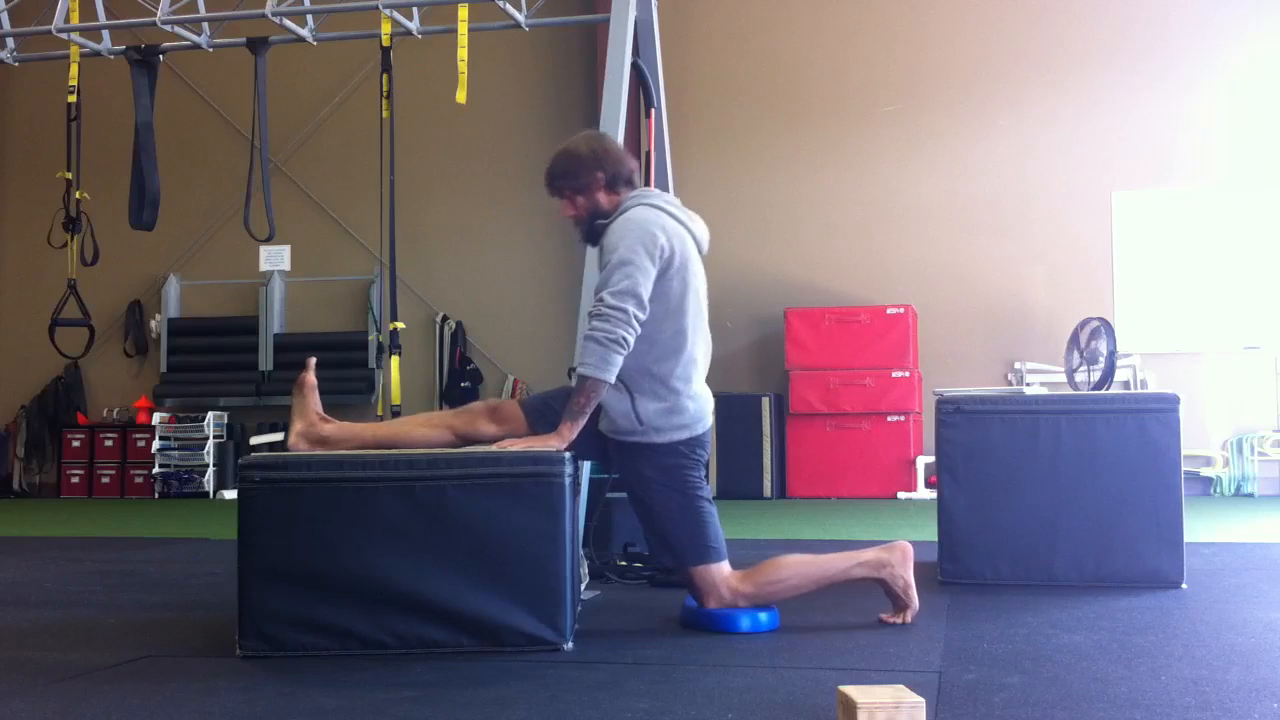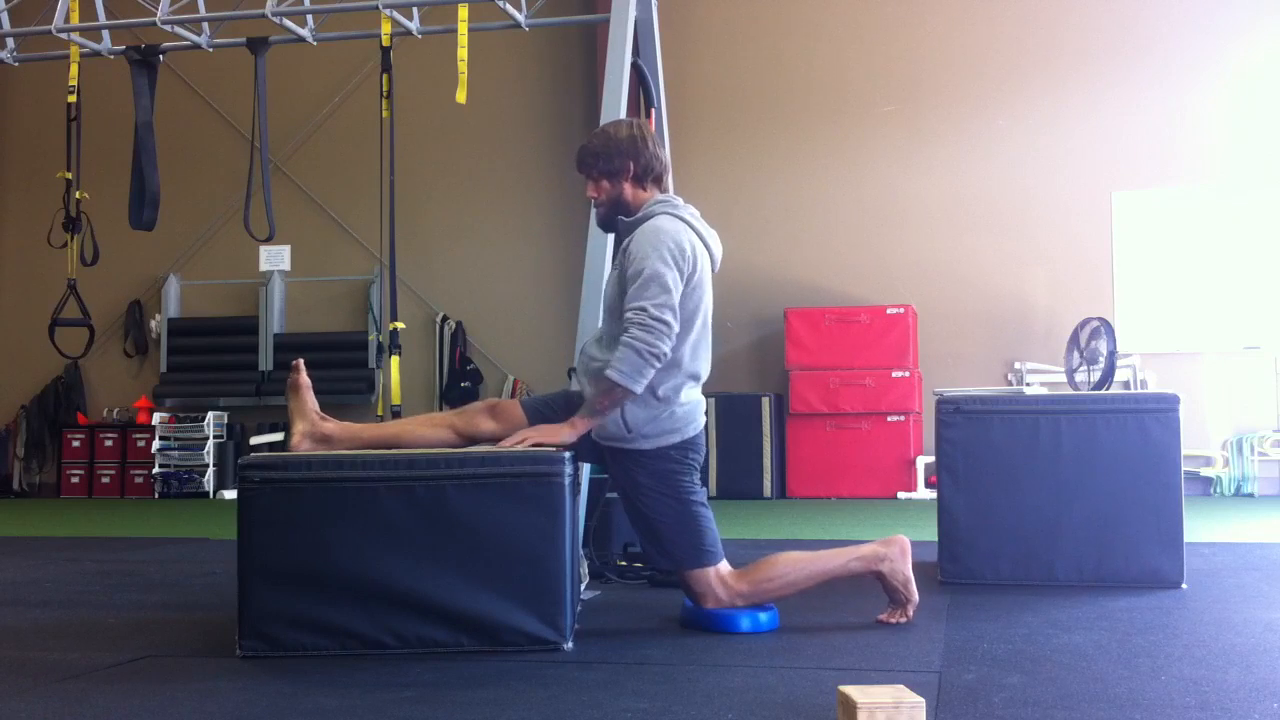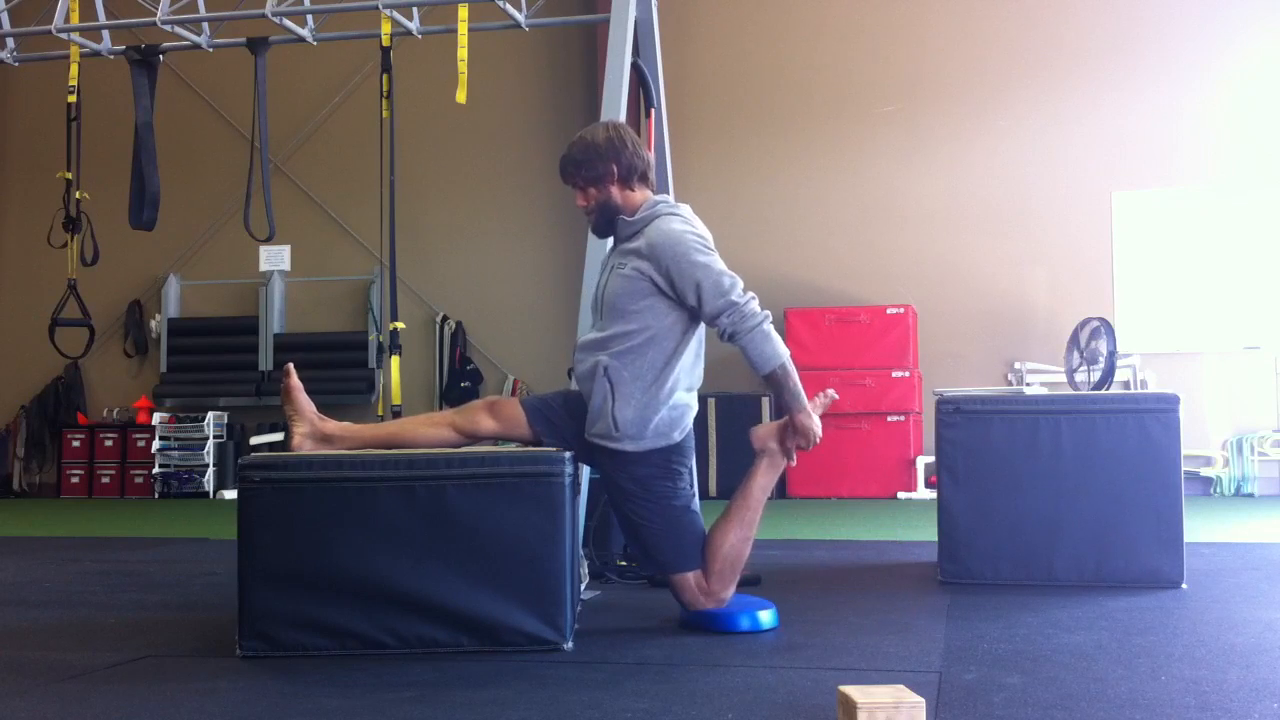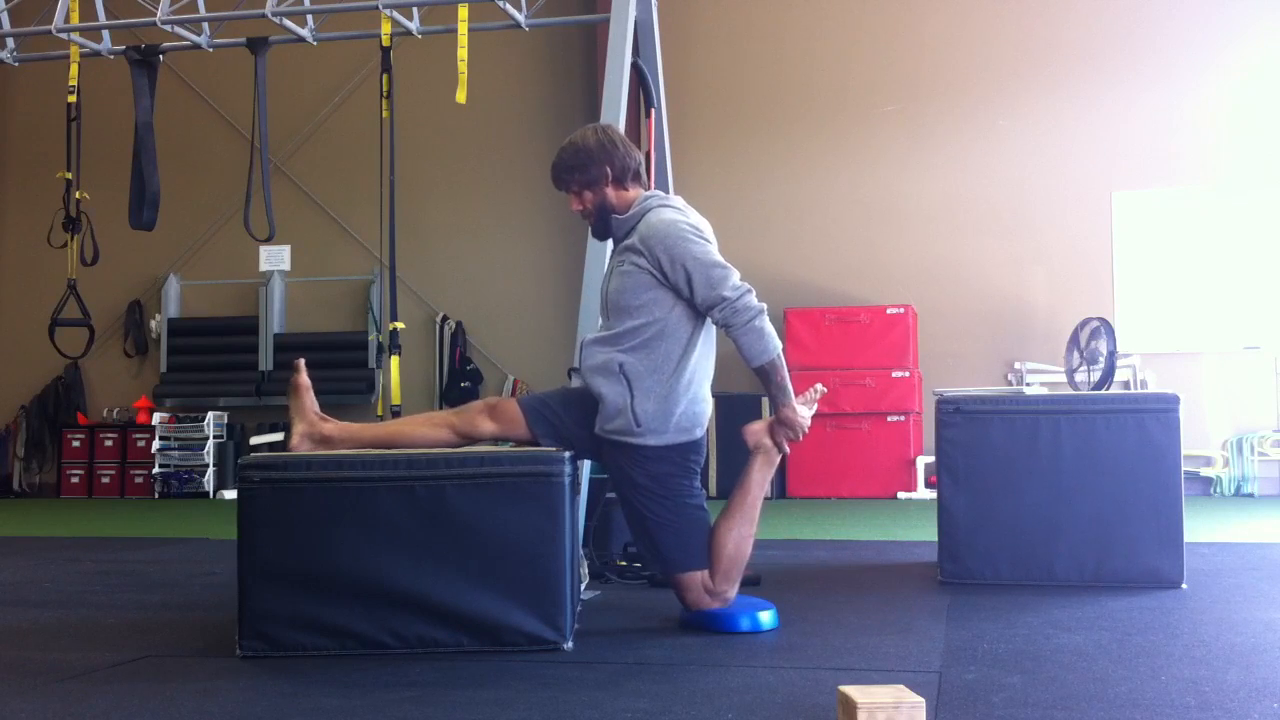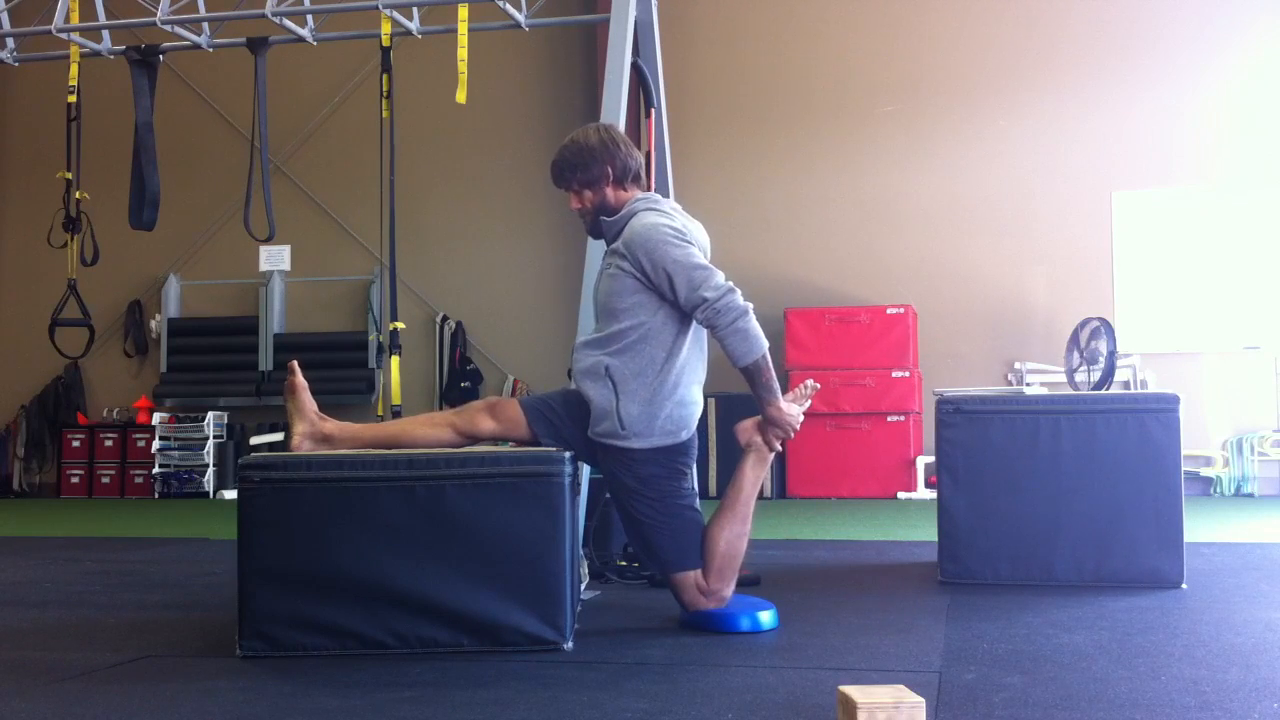
dt=1s
person 1, frame 1
left shoulder: (635, 228)
right shoulder: (653, 223)
left elbow: (608, 336)
left wrist: (563, 431)
left hip: (655, 429)
right hip: (640, 410)
left knee: (721, 594)
right knee: (487, 417)
left ankle: (883, 562)
right ankle: (325, 433)
person 1, frame 2
left shoulder: (658, 235)
right shoulder: (658, 230)
left elbow: (647, 349)
left wrist: (580, 425)
right wrist: (584, 416)
left hip: (648, 434)
right hip: (624, 417)
left knee: (722, 594)
right knee: (486, 417)
left ankle: (879, 557)
right ankle: (328, 434)
person 1, frame 3
left shoulder: (669, 235)
right shoulder: (631, 239)
left elbow: (746, 320)
left wrist: (798, 412)
left hip: (643, 437)
right hip: (600, 412)
left knee: (707, 594)
right knee: (486, 416)
right ankle: (331, 436)
person 1, frame 4
left shoulder: (664, 226)
right shoulder: (635, 234)
left elbow: (743, 310)
left wrist: (785, 407)
left hip: (653, 431)
right hip: (606, 408)
left knee: (710, 594)
right knee: (484, 418)
right ankle: (328, 435)
person 1, frame 5
left shoulder: (649, 230)
right shoulder: (638, 230)
left elbow: (730, 313)
left wrist: (773, 408)
left hip: (643, 432)
right hip: (606, 411)
left knee: (707, 593)
right knee: (484, 417)
right ankle: (328, 435)
